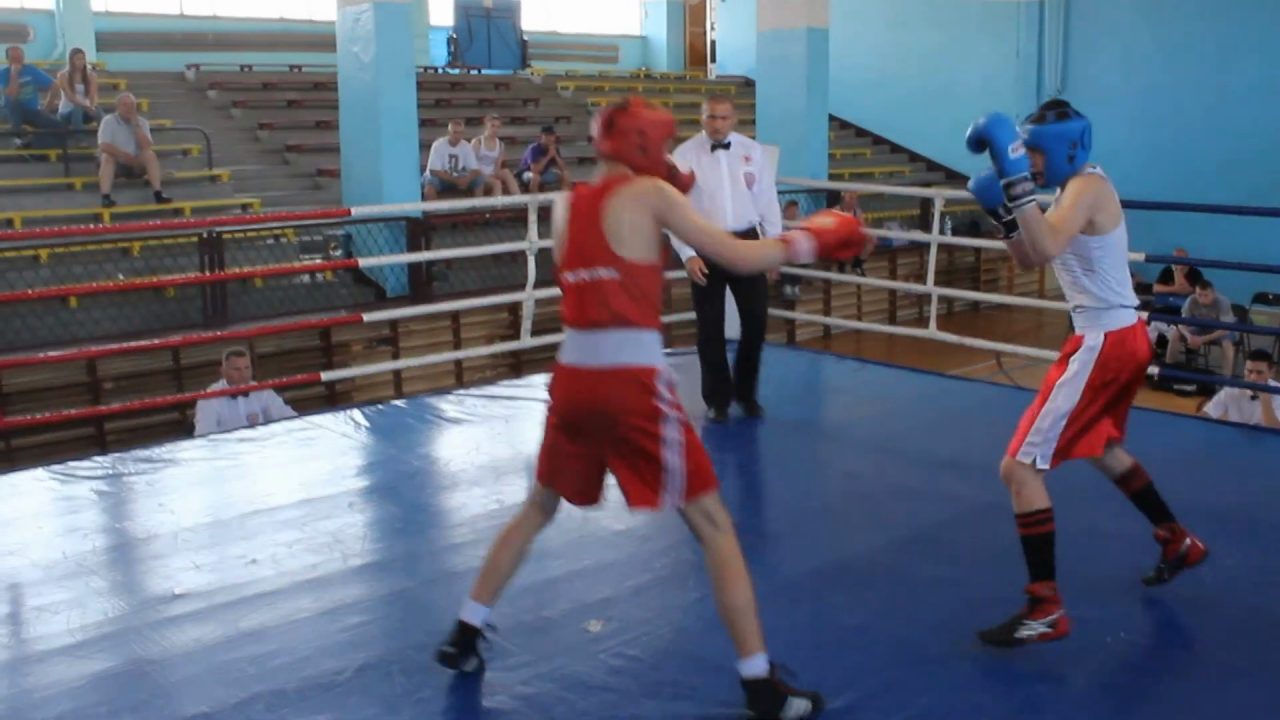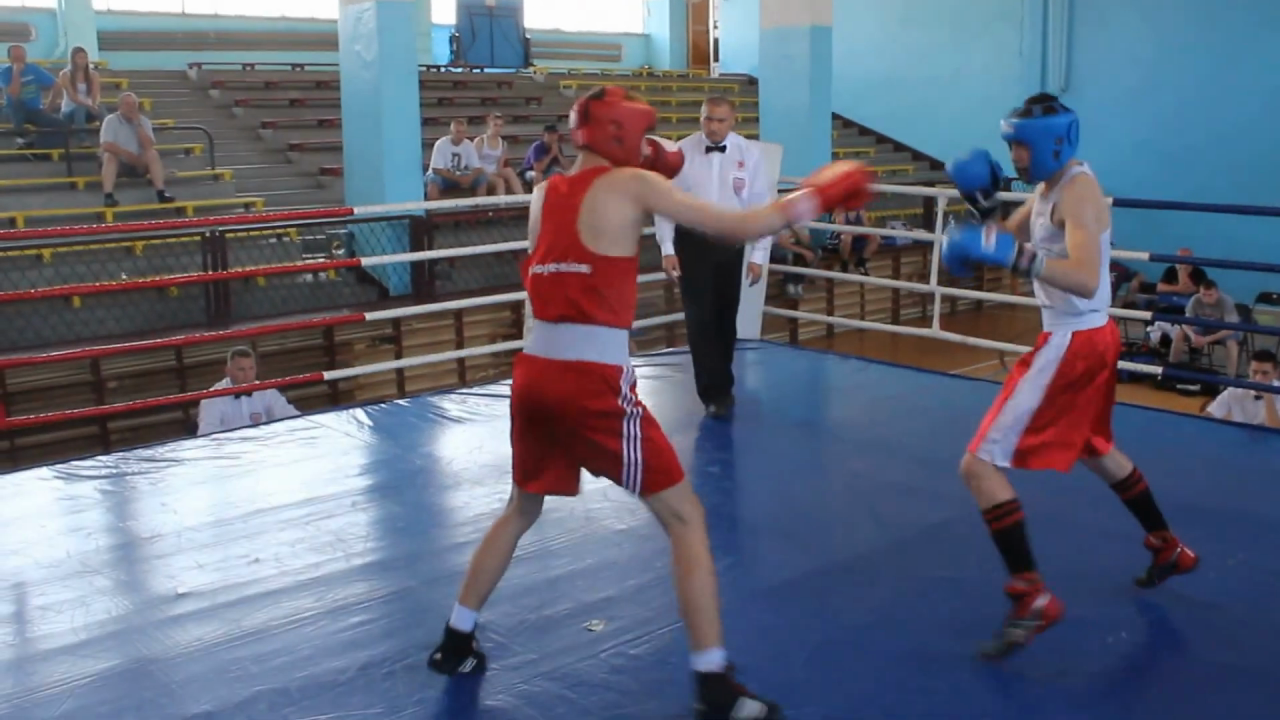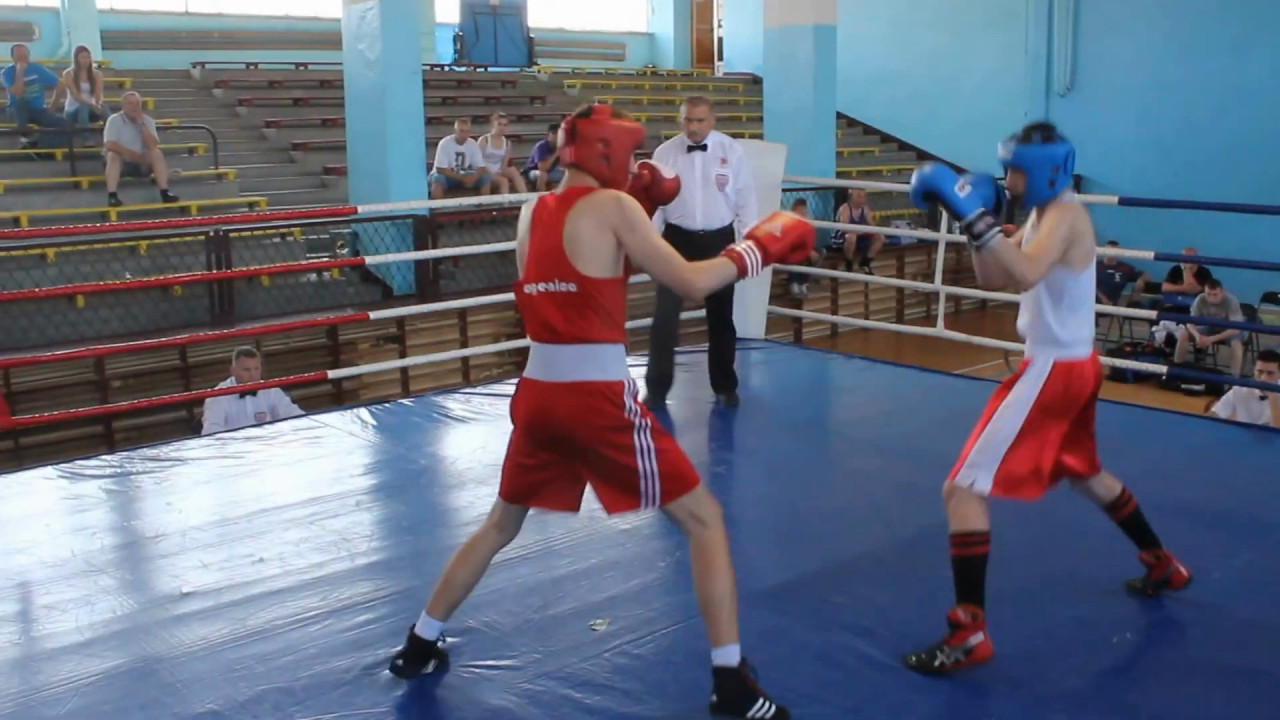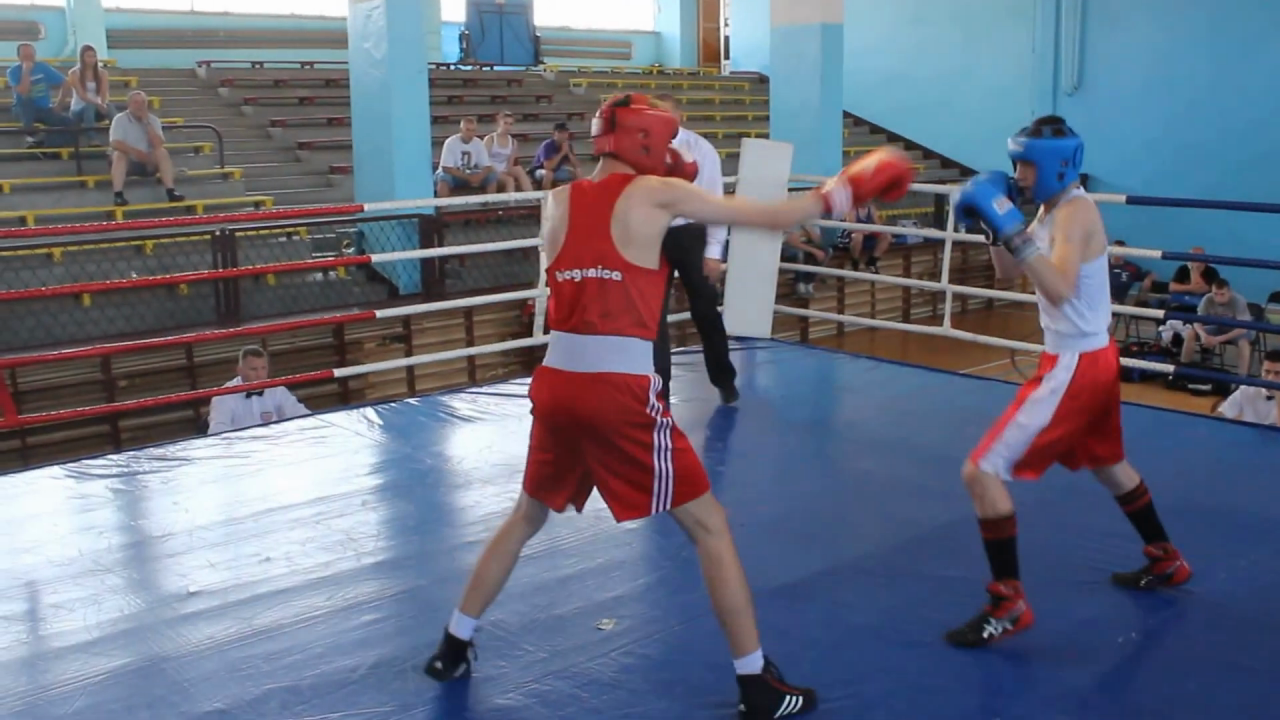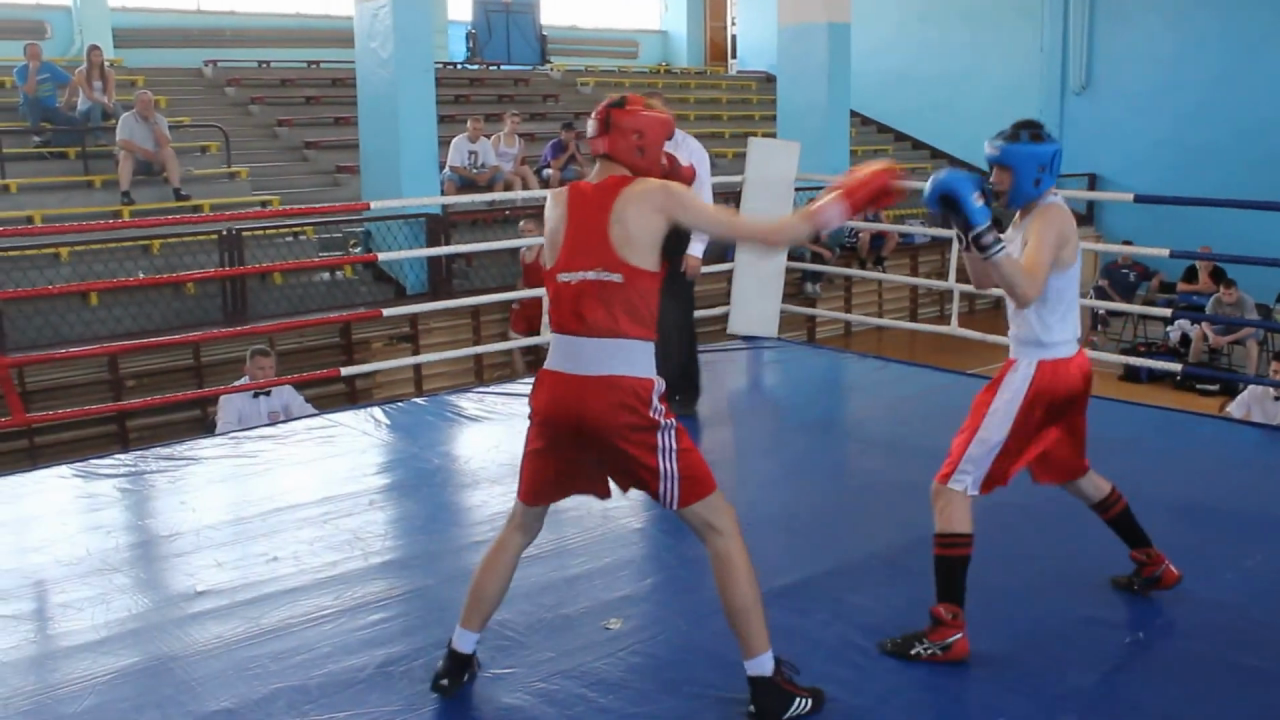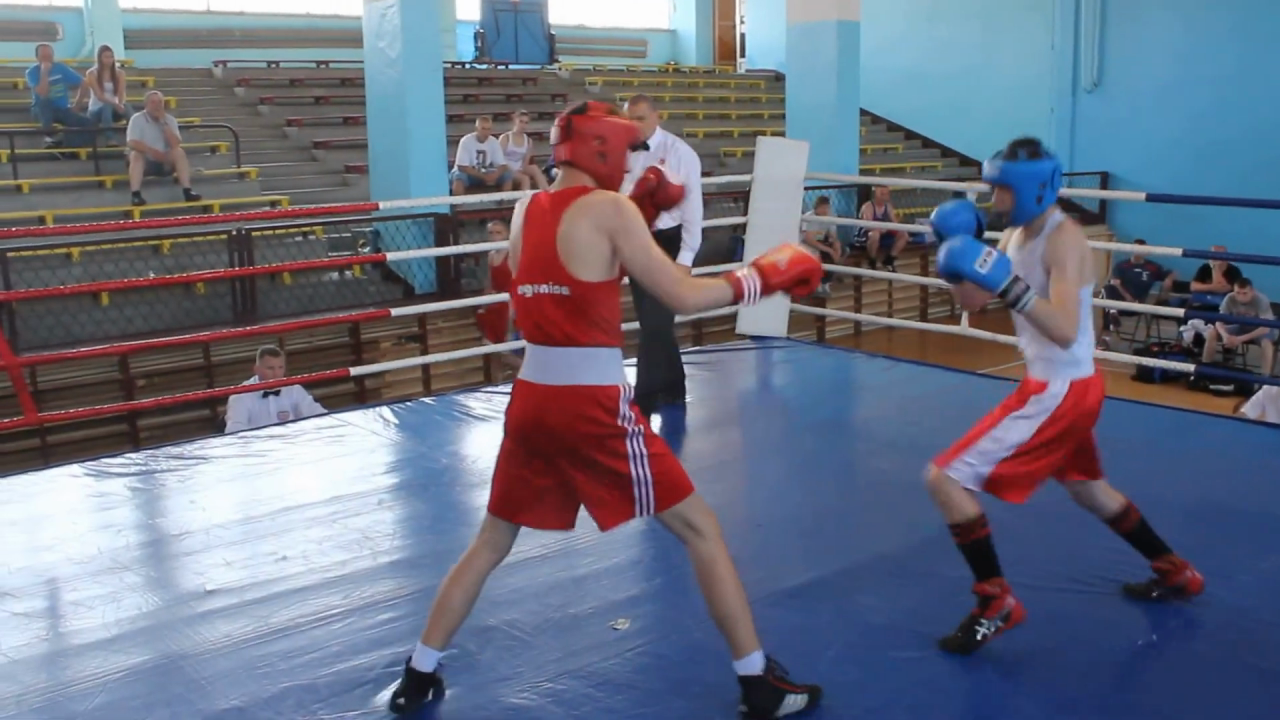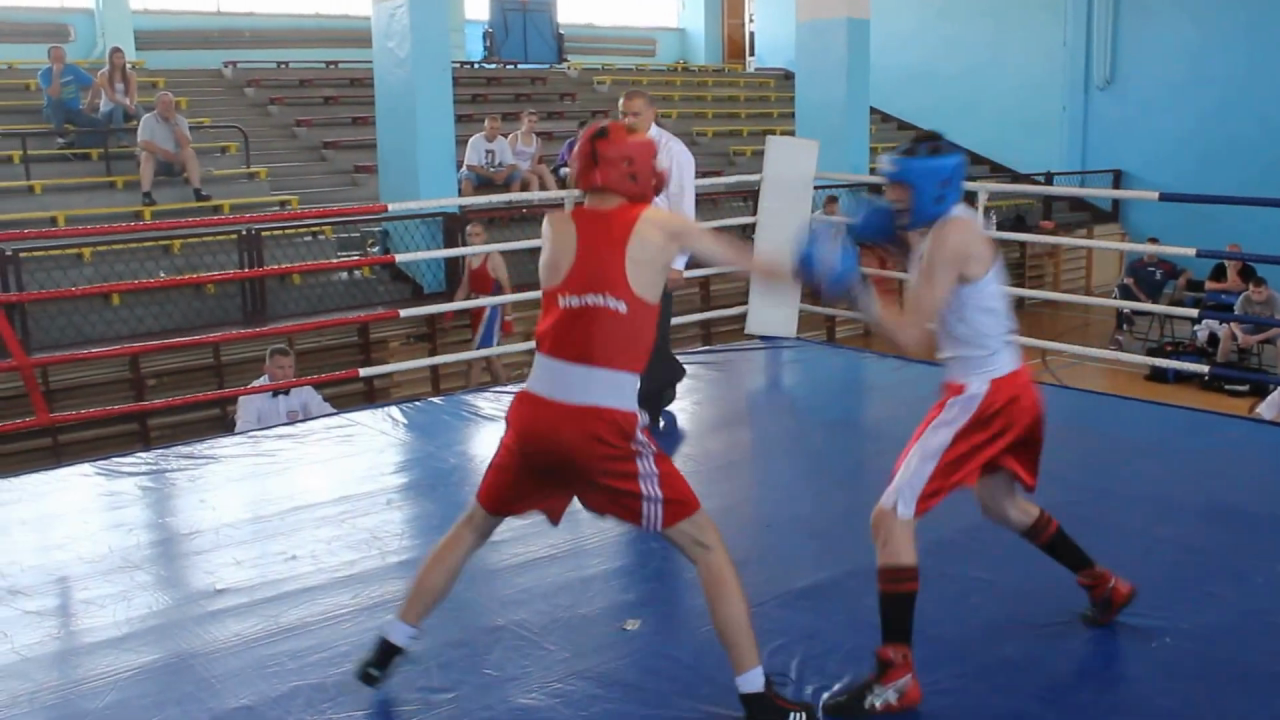
dt=0.3s
person 1, frame 1
left shoulder: (565, 205)
right shoulder: (652, 193)
right elbow: (740, 258)
right wrist: (809, 238)
left hip: (574, 380)
right hip: (637, 385)
left knee: (536, 511)
right knee: (715, 527)
left ankle: (465, 634)
person 1, frame 2
left shoulder: (544, 194)
right shoulder: (630, 183)
right elbow: (736, 228)
right wrist: (814, 197)
left hip: (535, 375)
right hip: (598, 383)
left knee: (520, 511)
right knee: (685, 519)
left ankle: (456, 641)
person 1, frame 3
left shoulder: (534, 213)
right shoulder: (614, 206)
right elbow: (691, 283)
right wrist: (759, 248)
left hip: (538, 394)
right hip: (603, 400)
left knee: (498, 528)
right knee: (705, 521)
left ankle: (419, 646)
person 1, frame 4
left shoulder: (558, 202)
right shoulder: (657, 192)
right elbow: (773, 218)
right wrist: (852, 185)
left hip: (557, 384)
right hip: (622, 392)
left knee: (525, 518)
right knee: (710, 528)
left ankle: (454, 645)
person 1, frame 5
left shoulder: (558, 202)
right shoulder: (658, 196)
right elbow: (770, 235)
right wrist: (845, 198)
left hip: (557, 390)
right hip: (625, 396)
left knee: (520, 527)
right knee: (719, 529)
left ankle: (458, 657)
person 1, frame 6
left shoulder: (525, 211)
right shoulder: (609, 209)
right elbow: (683, 296)
right wrist: (763, 275)
left hip: (532, 400)
right hip: (595, 403)
left knee: (489, 545)
right knee: (701, 532)
person 1, frame 7
left shoulder: (558, 226)
right shoulder: (661, 224)
right elbow: (741, 258)
left hip: (535, 416)
right hip: (605, 427)
left knee: (471, 530)
right knee: (709, 549)
left ankle: (385, 651)
person 2, frame 1
left shoulder: (1087, 187)
right shoulder: (1072, 188)
left elbow: (1045, 250)
right elbow: (1027, 257)
left wrist: (1016, 180)
right wrist: (1001, 210)
left hip: (1107, 344)
right hip: (1108, 338)
left knee: (1020, 469)
right knee: (1098, 448)
left ankle: (1047, 608)
right ankle: (1177, 541)
person 2, frame 2
left shoulder: (1079, 190)
right shoulder: (1049, 187)
left elbow: (1085, 279)
right elbow: (1010, 241)
left wrist: (1014, 253)
right wrist: (980, 202)
left hip: (1074, 342)
right hip: (1082, 338)
left knee: (979, 465)
right knee: (1094, 449)
left ankle: (1033, 598)
right ankle: (1168, 548)
person 2, frame 3
left shoulder: (1064, 217)
right shoulder: (1043, 215)
left elbow: (1022, 276)
right elbow: (993, 274)
left wrist: (975, 218)
right wrist: (980, 217)
left hip: (1055, 369)
right hip: (1072, 366)
left knee: (962, 489)
right knee: (1085, 472)
left ankle: (968, 631)
right ankle: (1164, 564)
person 2, frame 4
left shoulder: (1074, 212)
right shoulder: (1051, 209)
left elbow: (1059, 290)
right elbow: (1008, 271)
left wrist: (1012, 228)
right wrist: (997, 221)
left hip: (1076, 364)
right hip: (1087, 358)
left knee: (980, 473)
right knee: (1105, 463)
left ankle: (1009, 603)
right ankle: (1165, 560)
person 2, frame 5
left shoulder: (1049, 220)
right shoulder: (1031, 215)
left elbow: (1024, 290)
right elbow: (985, 281)
left wrist: (979, 226)
right wrist: (965, 226)
left hip: (1038, 372)
right hip: (1066, 366)
left knee: (952, 490)
right knee: (1076, 476)
left ankle: (948, 628)
right ankle: (1153, 564)
person 2, frame 6
left shoulder: (1064, 240)
right shoulder: (1019, 236)
left elbow: (1064, 331)
right elbow: (972, 302)
left wrist: (1004, 280)
right wrist: (959, 254)
left hip: (1061, 389)
right hip: (1057, 385)
left knee: (946, 478)
right knee: (1087, 487)
left ankle: (996, 601)
right ankle: (1175, 572)
person 2, frame 7
left shoulder: (950, 239)
right shoulder: (941, 219)
left elbow: (910, 333)
left wrist: (849, 286)
right wrist: (875, 232)
left hip: (988, 392)
right hip: (985, 386)
left knee: (890, 518)
right knee: (1003, 505)
right ankle: (1103, 585)
person 3, frame 1
left shoulder: (753, 151)
right shoulder: (684, 155)
left elbow: (768, 202)
right wrist: (687, 254)
left hip: (746, 242)
left knee: (756, 322)
right knee: (710, 327)
left ankle: (745, 392)
right ankle: (717, 399)
person 3, frame 2
left shoulder: (750, 154)
right shoulder: (681, 152)
left elbow: (761, 206)
left wrist: (758, 254)
right wrist: (667, 249)
left hip: (731, 243)
right hip: (692, 241)
left knee: (725, 320)
right knee: (700, 321)
left ankle: (723, 387)
right ankle: (713, 394)
person 3, frame 3
left shoulder: (733, 152)
right shoulder: (666, 153)
left elbow: (746, 204)
left hip: (718, 240)
right hip: (677, 240)
left knee: (720, 317)
right knee: (665, 314)
left ankle: (725, 385)
right ankle: (656, 388)
person 3, frame 4
left shoulder: (701, 149)
left wrist: (713, 251)
left hip: (691, 237)
left knee: (705, 312)
left ankle: (724, 379)
right ankle: (657, 389)
person 3, frame 5
left shoulder: (689, 148)
left elbow: (703, 202)
left wrist: (695, 250)
left hip: (677, 239)
left knee: (678, 320)
right knee: (653, 321)
left ankle: (685, 392)
right ankle: (664, 391)
person 3, frame 6
left shoulder: (679, 153)
left elbow: (692, 208)
left wrist: (685, 256)
left hip: (666, 244)
left knee: (656, 324)
right knee: (653, 324)
left ankle: (643, 403)
right ankle: (673, 390)
person 3, frame 7
left shoulder: (673, 151)
left elbow: (684, 209)
left wrist: (678, 261)
left knee: (652, 326)
left ankle: (648, 407)
right ankle: (668, 374)
